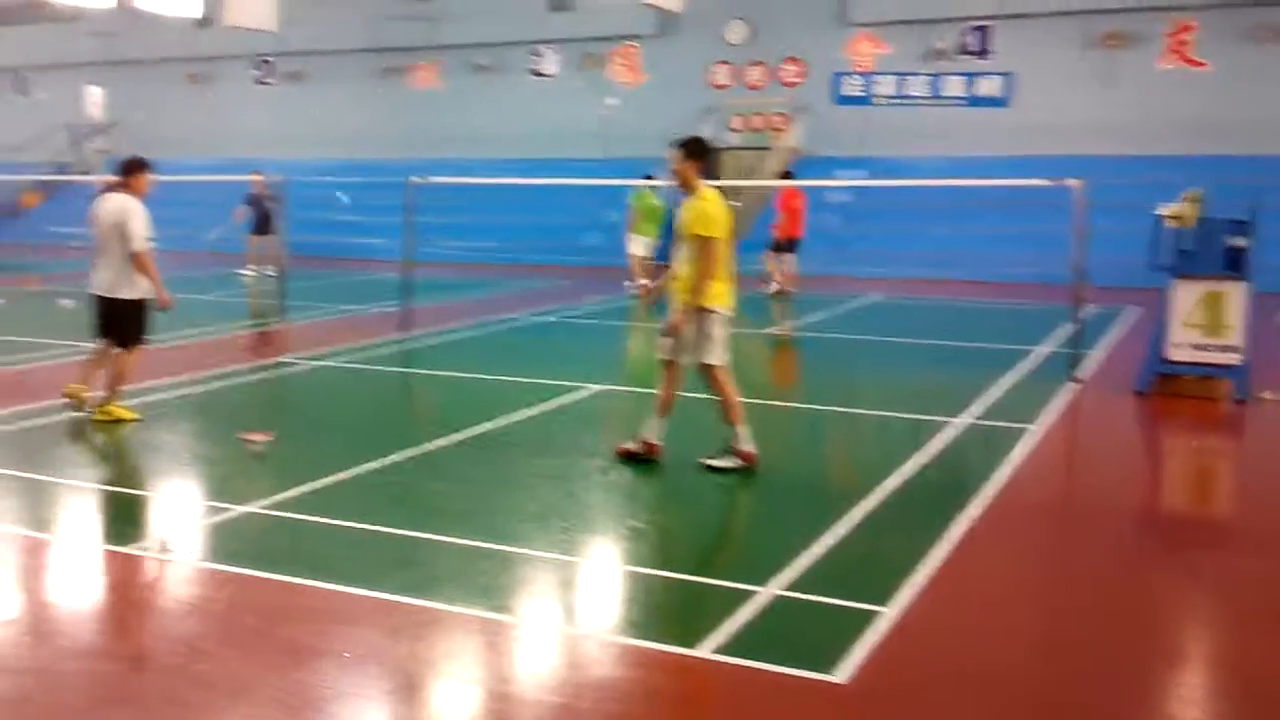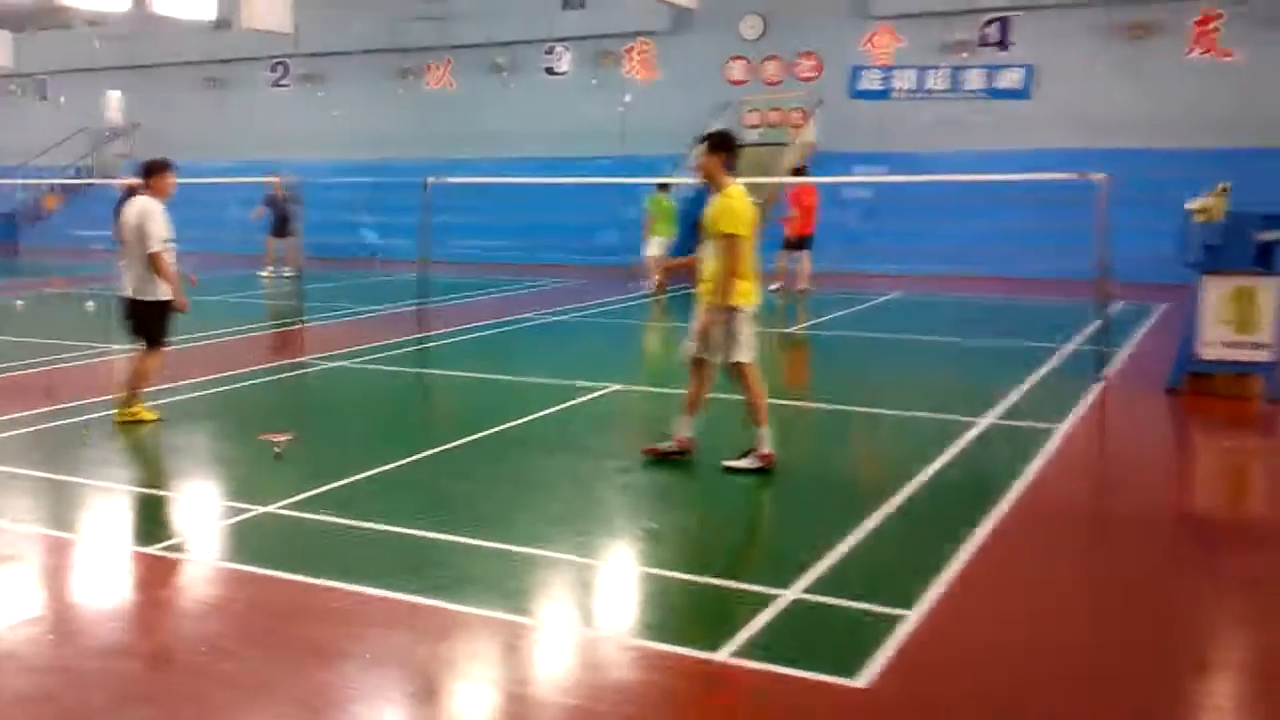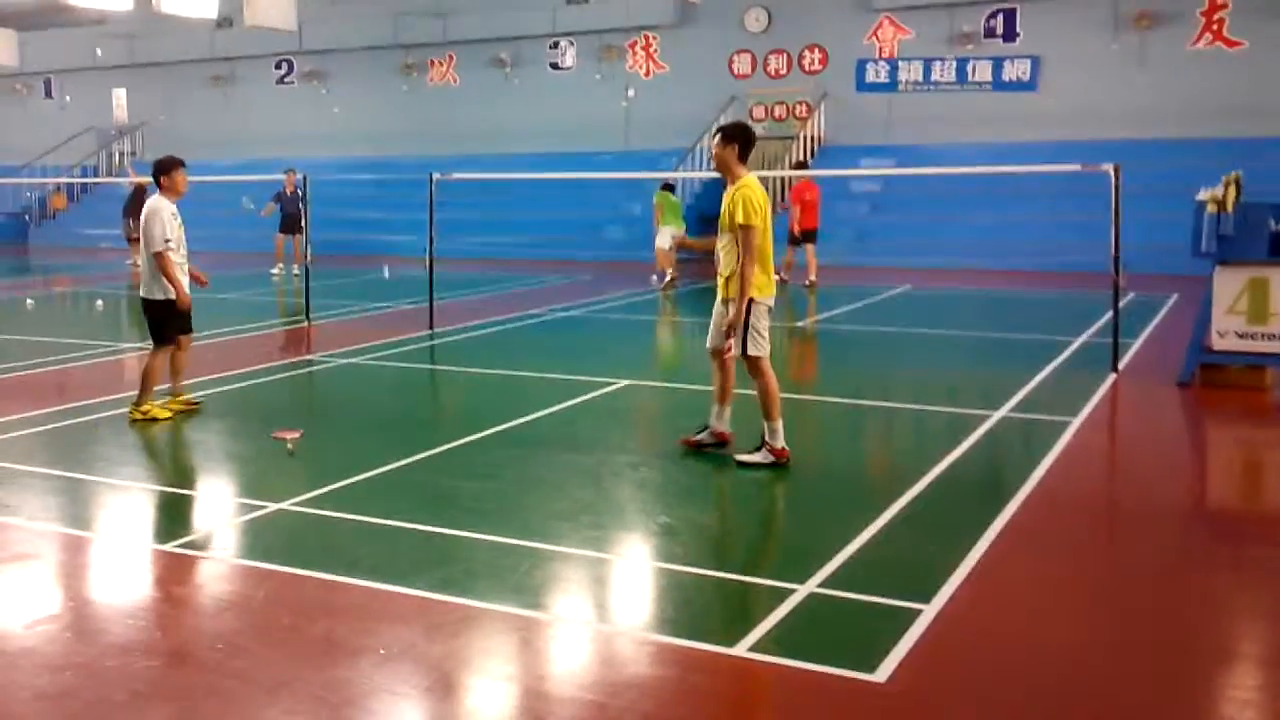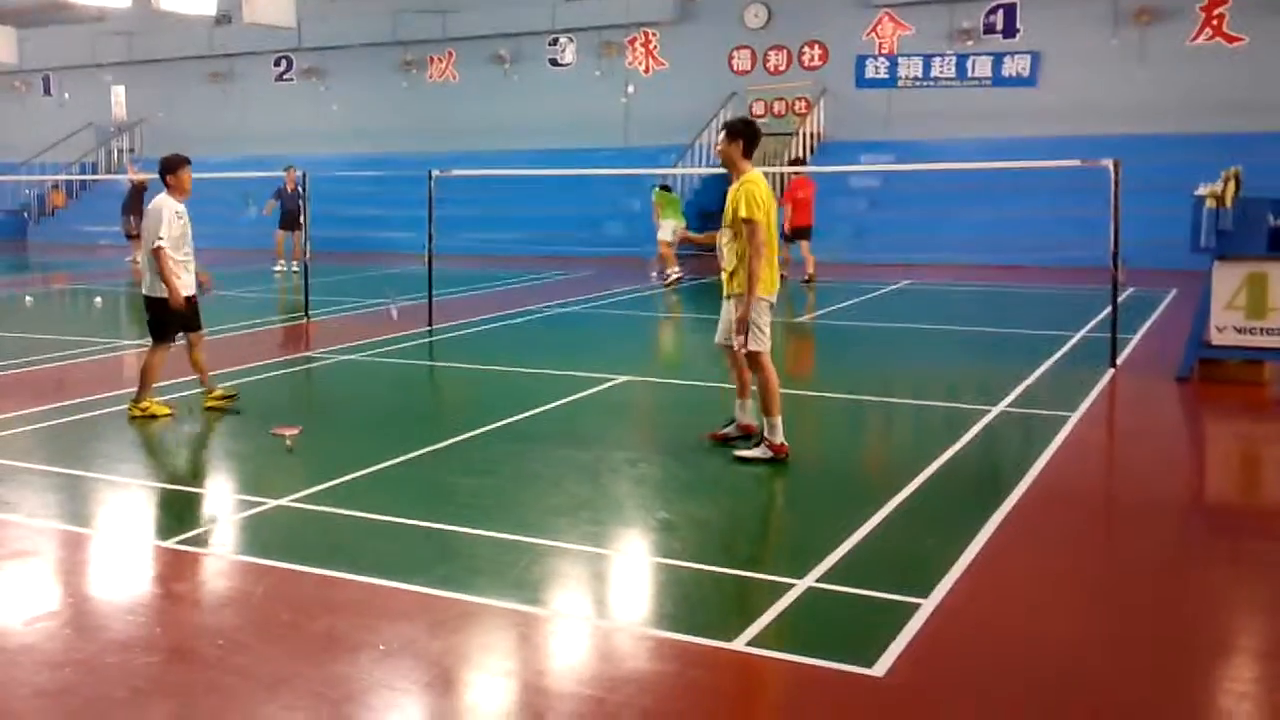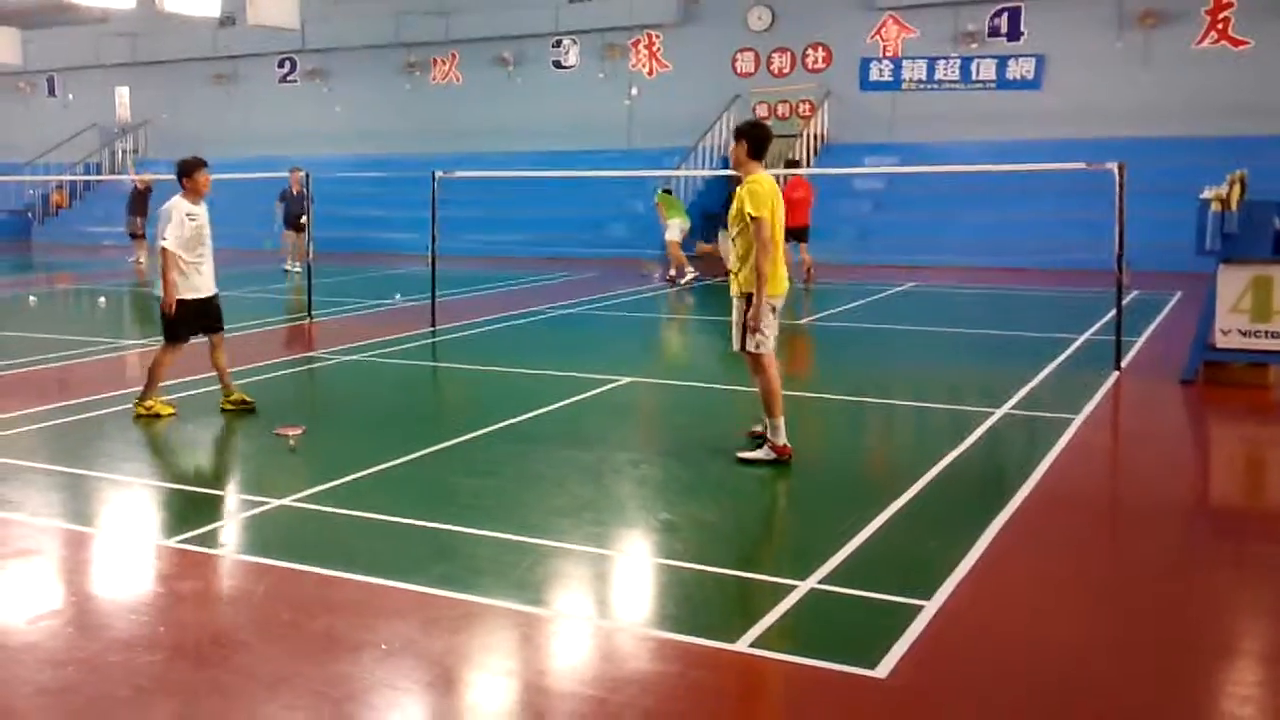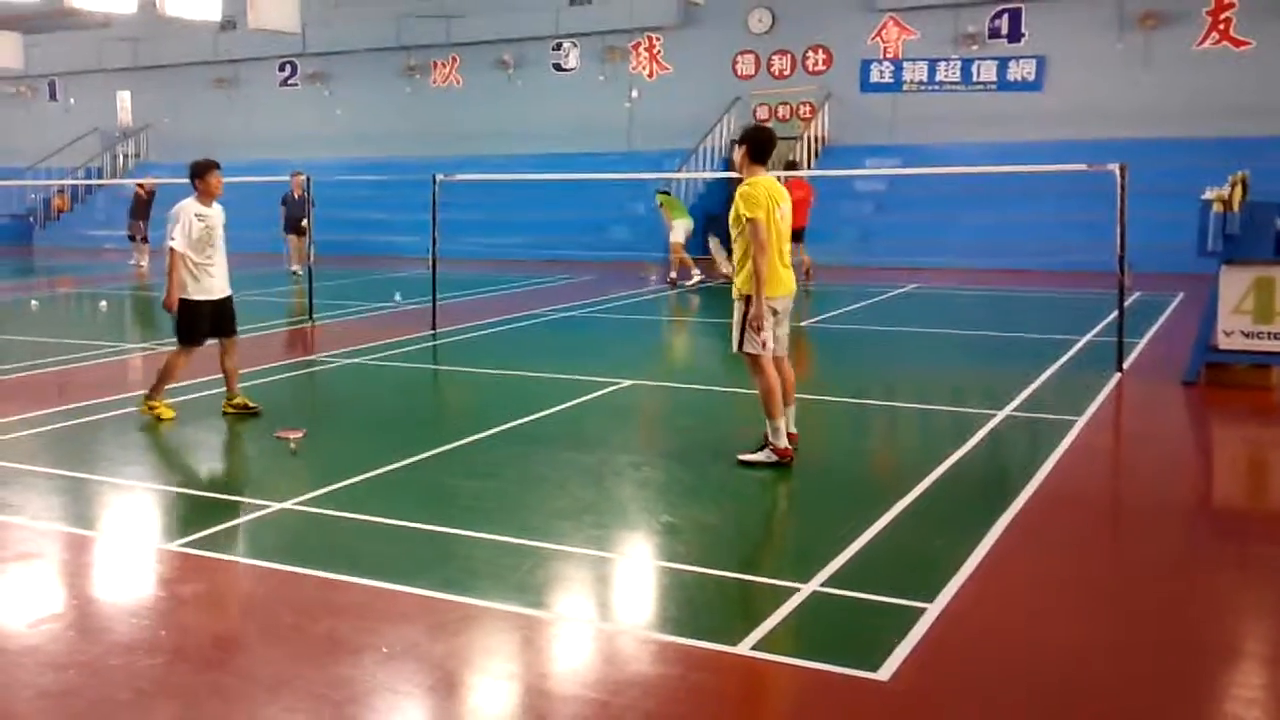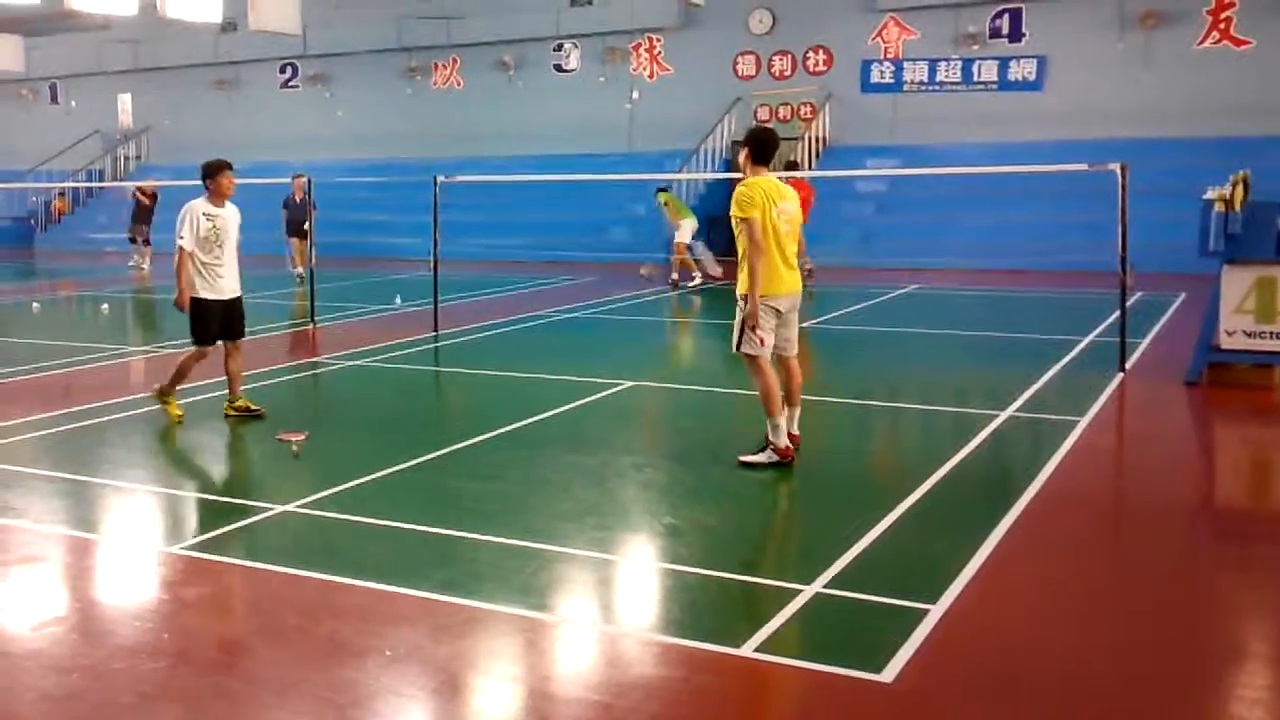
dt=0.1s
person 1, frame 1
left shoulder: (708, 206)
right shoulder: (693, 203)
left elbow: (708, 267)
left wrist: (685, 312)
right wrist: (667, 284)
left hip: (705, 304)
right hip: (685, 301)
left knee: (715, 373)
right knee: (670, 367)
left ankle: (743, 449)
right ankle: (650, 440)
person 1, frame 2
left shoulder: (733, 203)
right shoulder: (719, 198)
left elbow: (732, 265)
left wrist: (714, 314)
left hip: (731, 300)
right hip: (712, 298)
left knee: (743, 370)
right knee: (698, 365)
left ankle: (763, 451)
right ankle: (681, 438)
person 1, frame 3
left shoulder: (746, 193)
right shoulder: (734, 190)
left elbow: (750, 256)
left wrist: (738, 308)
right wrist: (695, 243)
left hip: (747, 293)
right hip: (730, 290)
left knee: (756, 364)
right knee: (720, 355)
left ankle: (776, 446)
right ankle: (718, 428)
person 1, frame 4
left shoulder: (748, 188)
right shoulder: (745, 184)
left elbow: (757, 249)
left wrist: (747, 302)
right wrist: (697, 237)
left hip: (750, 287)
right hip: (742, 284)
left knee: (757, 359)
right knee: (735, 351)
left ankle: (775, 442)
right ankle: (745, 422)
person 1, frame 5
left shoulder: (752, 188)
right shoulder: (763, 185)
left elbow: (764, 246)
left wrist: (758, 302)
right wrist: (723, 248)
left hip: (756, 288)
right hip: (753, 286)
left knee: (760, 360)
right knee: (760, 355)
left ankle: (778, 444)
right ankle: (773, 426)
person 1, frame 6
left shoulder: (749, 190)
right shoulder: (778, 189)
left elbow: (761, 246)
left wrist: (757, 302)
left hip: (760, 290)
right hip: (784, 287)
left knee: (761, 362)
right knee: (779, 358)
left ankle: (779, 445)
right ankle: (788, 428)
person 1, frame 7
left shoulder: (747, 190)
right shoulder: (787, 191)
left elbow: (756, 245)
left wrist: (753, 301)
left hip: (762, 291)
right hip: (790, 287)
left knee: (758, 362)
right knee: (787, 359)
left ankle: (779, 445)
right ankle: (790, 430)
person 2, frame 1
left shoulder: (102, 204)
right shoulder: (133, 209)
right elbow: (139, 255)
right wrist: (159, 290)
left hip: (104, 287)
right hip: (127, 292)
left knee: (110, 343)
right knee: (130, 348)
left ankle: (80, 386)
right ankle: (106, 406)
person 2, frame 2
left shoulder: (133, 205)
right shoulder: (153, 210)
right elbow: (156, 256)
left wrist: (172, 275)
right wrist: (176, 292)
left hip: (141, 291)
right hip: (152, 293)
left knee: (151, 346)
right knee: (153, 349)
left ankle: (129, 395)
right ankle: (129, 407)
person 2, frame 3
left shoulder: (163, 206)
right shoulder: (161, 209)
right elbow: (161, 255)
left wrist: (190, 271)
right wrist: (179, 290)
left hip: (168, 291)
right hip: (163, 293)
left knee: (183, 341)
right knee: (163, 347)
left ankle: (176, 396)
right ankle: (141, 406)
person 2, frame 4
left shoulder: (178, 205)
right shoulder: (161, 208)
right elbow: (158, 253)
left wrist: (196, 273)
right wrist: (172, 290)
left hip: (184, 289)
right hip: (165, 293)
left knee: (195, 338)
right knee: (161, 345)
left ankle: (211, 393)
right ankle: (140, 402)
person 2, frame 5
left shoulder: (200, 208)
right shoulder: (174, 210)
right elbow: (166, 253)
right wrist: (169, 291)
left hip: (204, 291)
right hip: (181, 294)
left knee: (217, 341)
right knee: (173, 346)
left ankle: (229, 395)
right ankle: (146, 400)
person 2, frame 6
left shoulder: (218, 211)
right shoulder: (184, 211)
right elbow: (175, 253)
right wrist: (172, 291)
left hip: (221, 291)
right hip: (193, 294)
left knee: (229, 343)
right knee: (187, 349)
left ankle: (232, 398)
right ankle: (152, 399)
person 2, frame 7
left shoulder: (233, 212)
right shoulder: (193, 210)
right elbow: (183, 252)
left wrist: (233, 282)
right wrist: (183, 288)
left hip: (231, 292)
right hip: (203, 294)
left knee: (234, 346)
right knee: (203, 350)
left ankle: (235, 401)
right ankle: (166, 392)
